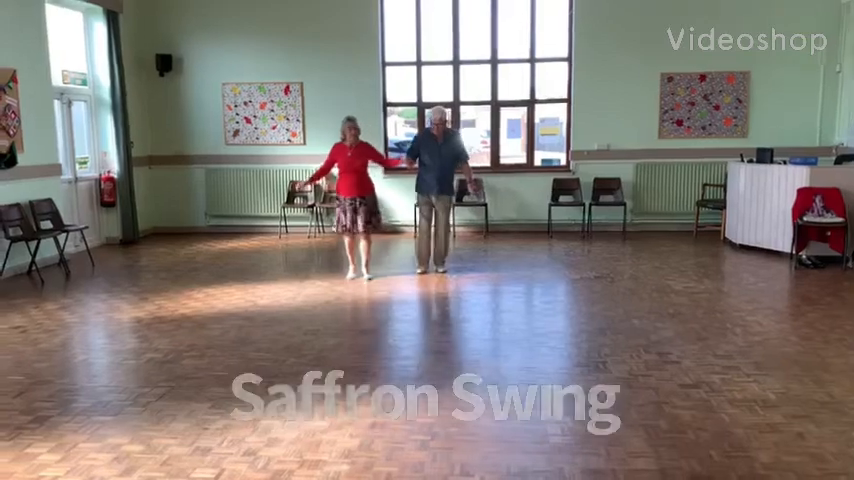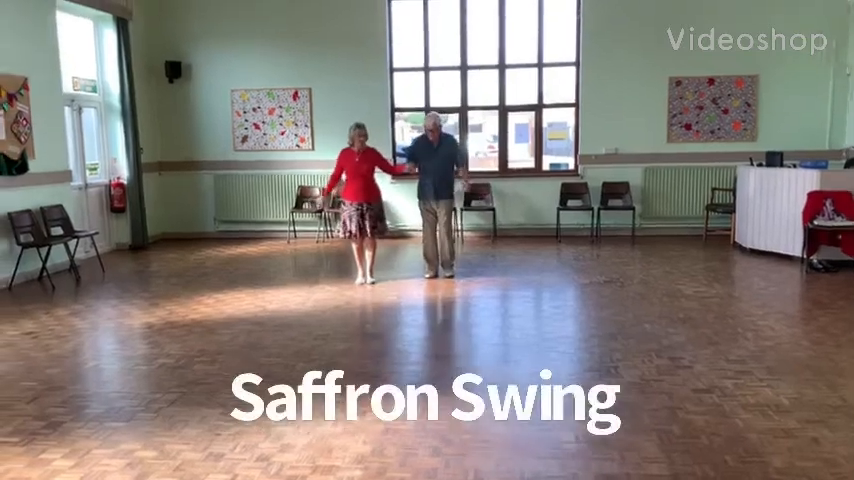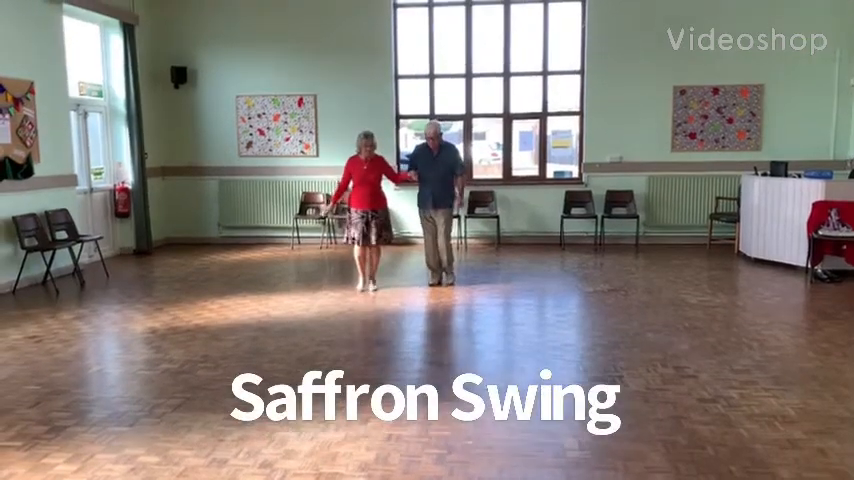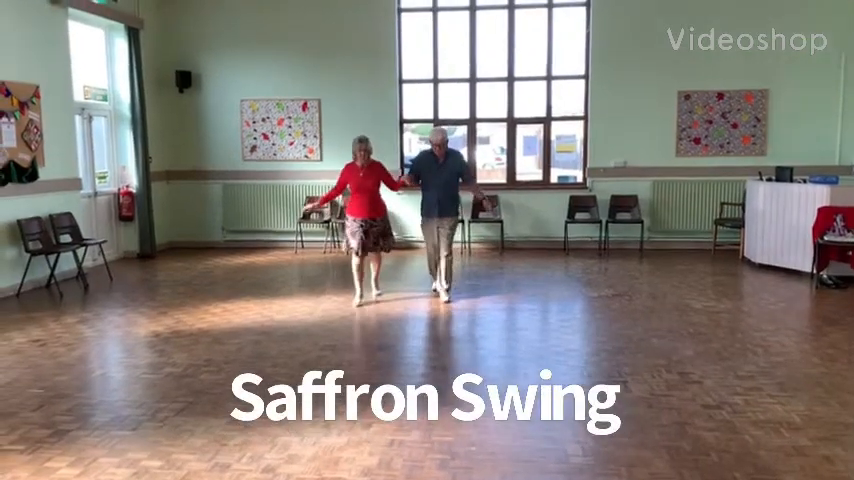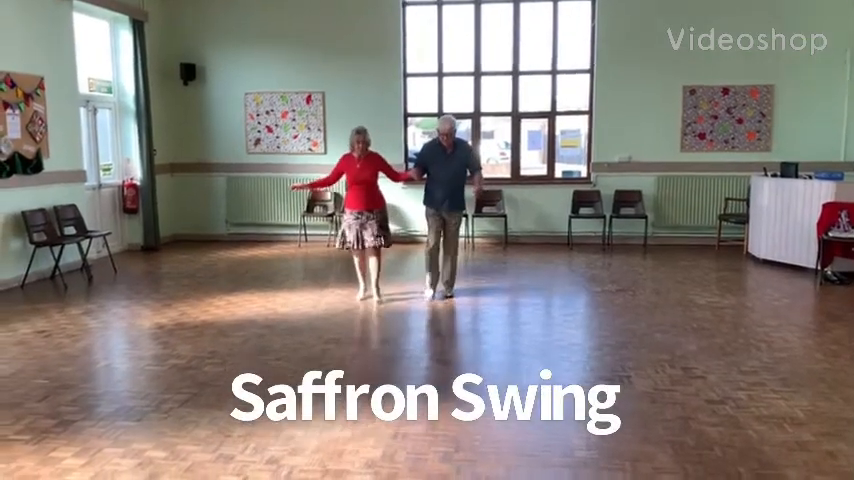
dt=0.5s
person 1, frame 1
left shoulder: (454, 137)
right shoulder: (421, 137)
left elbow: (463, 162)
right elbow: (411, 158)
left wrist: (470, 180)
right wrist: (409, 162)
left hip: (445, 190)
right hip: (424, 189)
left knee: (442, 227)
right knee: (424, 227)
left ankle: (440, 262)
right ankle: (422, 263)
person 1, frame 2
left shoulder: (451, 142)
right shoulder: (418, 143)
left elbow: (461, 165)
right elbow: (411, 164)
left wrist: (465, 179)
right wrist: (411, 166)
left hip: (445, 194)
right hip: (425, 194)
left knee: (445, 230)
right knee: (428, 232)
left ankle: (448, 266)
right ankle: (431, 267)
person 1, frame 3
left shoulder: (451, 150)
right shoulder: (418, 151)
left elbow: (459, 175)
right elbow: (412, 172)
left wrist: (460, 195)
right wrist: (412, 175)
left hip: (444, 203)
right hip: (425, 203)
left knee: (444, 239)
right knee: (430, 240)
left ankle: (448, 272)
right ankle: (435, 274)
person 1, frame 4
left shoulder: (456, 158)
right shoulder: (422, 158)
left elbow: (469, 181)
right elbow: (412, 179)
left wrist: (482, 198)
right wrist: (409, 180)
left hip: (449, 213)
right hip: (428, 212)
left knee: (445, 251)
right knee: (432, 249)
left ankle: (444, 288)
right ankle: (436, 280)
person 1, frame 5
left shoulder: (465, 148)
right shoulder: (429, 148)
left elbow: (475, 170)
right elbow: (419, 170)
left wrist: (478, 184)
right wrist: (416, 173)
left hip: (455, 206)
right hip: (433, 205)
left knee: (451, 247)
right knee: (432, 244)
left ankle: (448, 286)
right ankle: (430, 285)
person 2, frame 1
left shoulder: (365, 147)
right shoulder: (337, 148)
left elbow: (384, 161)
right elbow: (325, 168)
left wrist: (399, 161)
right wrist: (309, 181)
left hip: (364, 195)
right hip: (345, 195)
left knee: (364, 231)
right knee: (348, 233)
left ankle: (365, 267)
right ankle: (352, 267)
person 2, frame 2
left shoulder: (372, 153)
right shoulder: (344, 154)
left elbow: (389, 168)
right elbow: (336, 176)
left wrist: (405, 167)
right wrist: (326, 193)
left hip: (371, 200)
right hip: (351, 201)
left knee: (370, 236)
right knee: (355, 237)
left ankle: (370, 272)
right ankle: (360, 272)
person 2, frame 3
left shoulder: (379, 161)
right shoulder: (352, 162)
left elbow: (395, 178)
right elbow: (343, 185)
left wrist: (408, 175)
right wrist: (332, 202)
left hip: (377, 208)
right hip: (357, 209)
left knee: (375, 244)
right knee: (359, 244)
left ankle: (371, 278)
right ankle: (362, 278)
person 2, frame 4
left shoulder: (377, 167)
right shoulder: (348, 169)
left elbow: (393, 185)
right elbow: (337, 190)
left wrist: (403, 181)
right wrist: (318, 203)
left hip: (377, 216)
right hip: (355, 217)
left knee: (376, 251)
right knee: (357, 254)
left ankle: (375, 283)
right ankle: (358, 292)
person 2, frame 5
left shoulder: (375, 158)
right shoulder: (345, 160)
left elbow: (394, 176)
right elbow: (330, 179)
left wrist: (410, 174)
right wrist: (308, 185)
left hip: (374, 209)
right hip: (353, 211)
left knee: (374, 248)
right knee: (357, 249)
left ankle: (375, 287)
right ankle: (362, 286)
